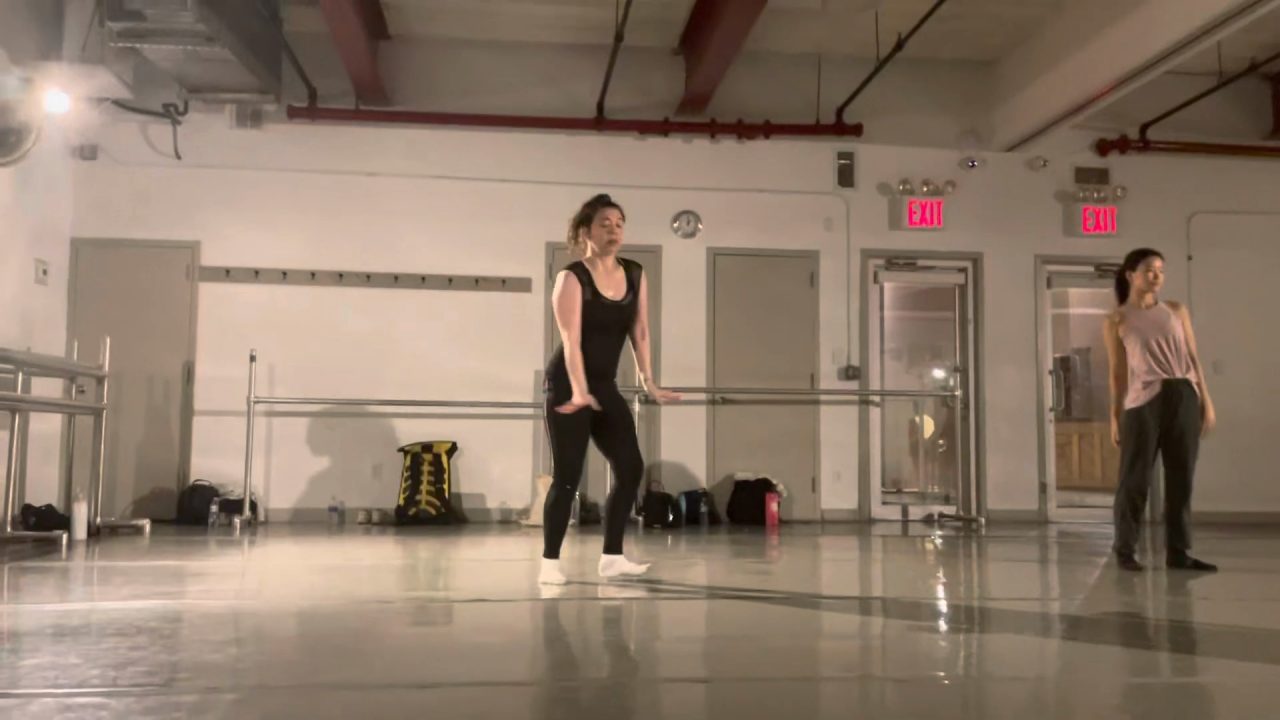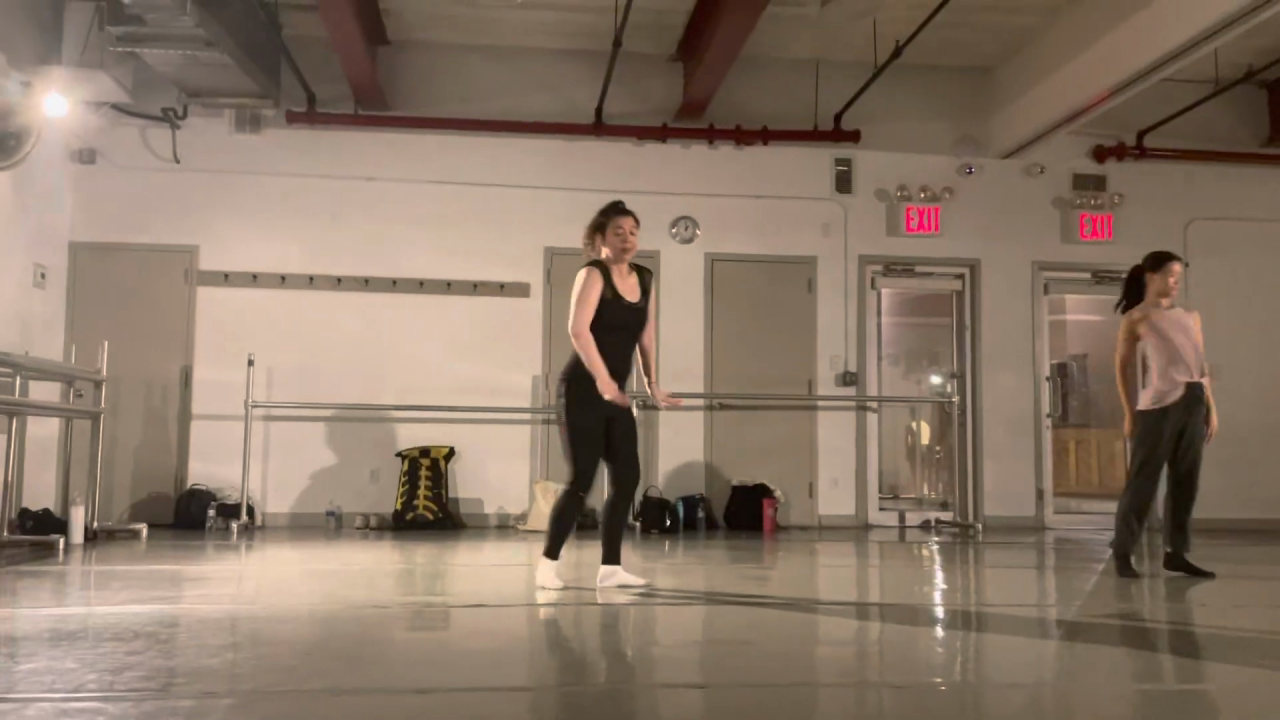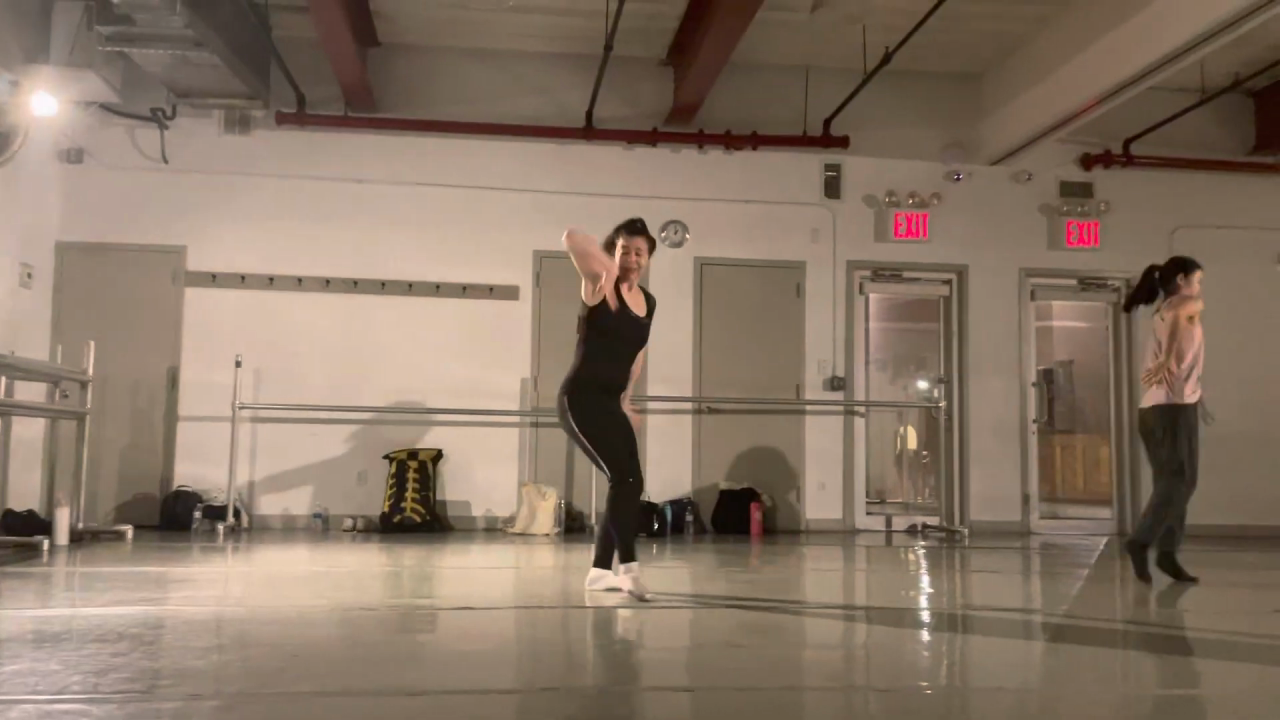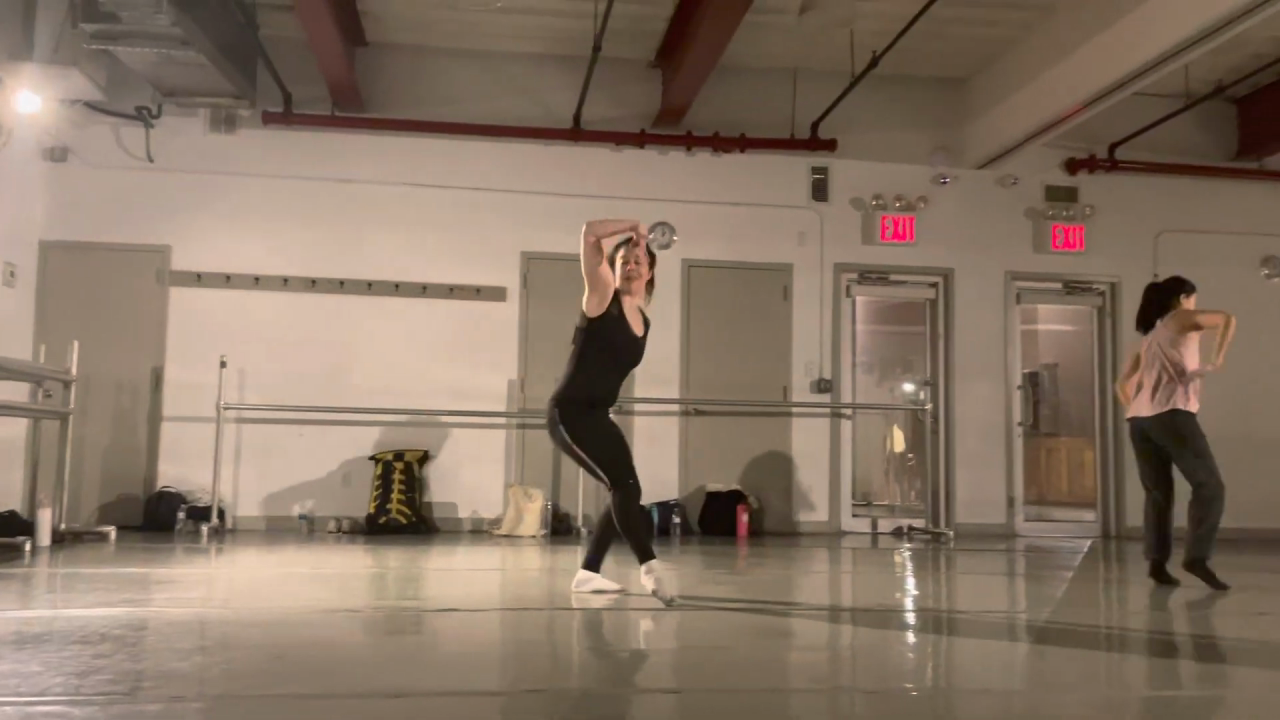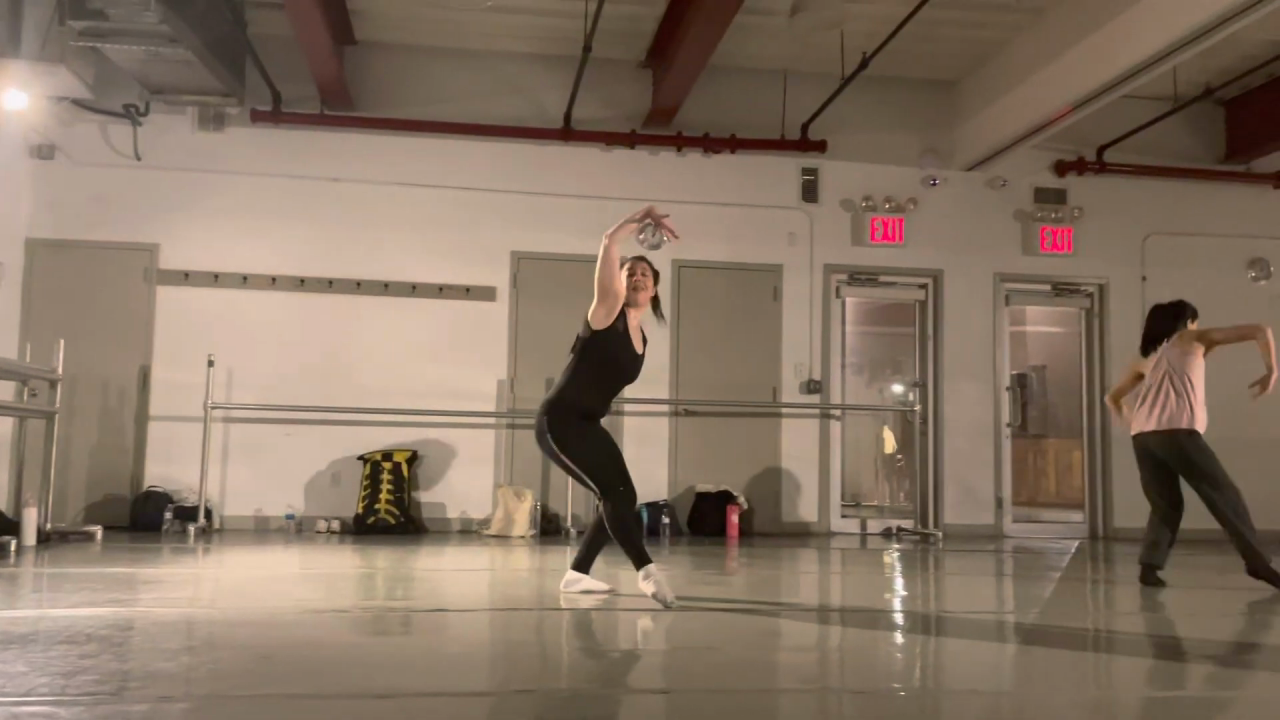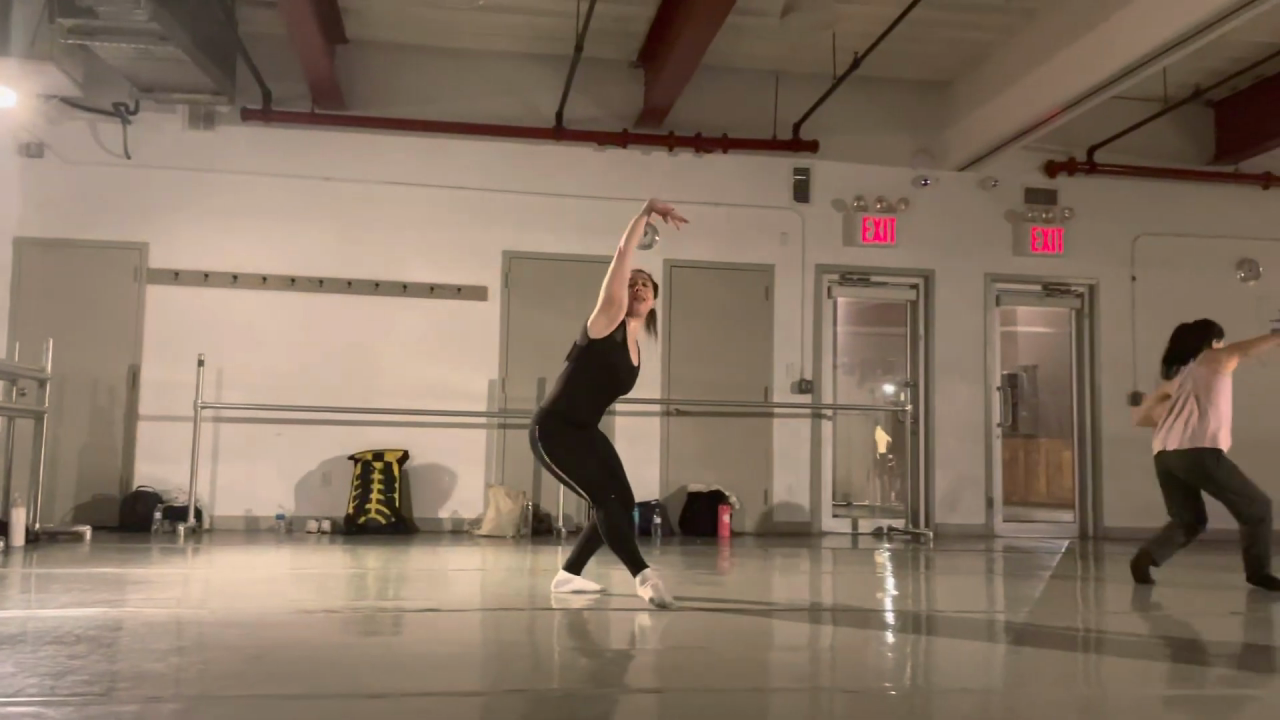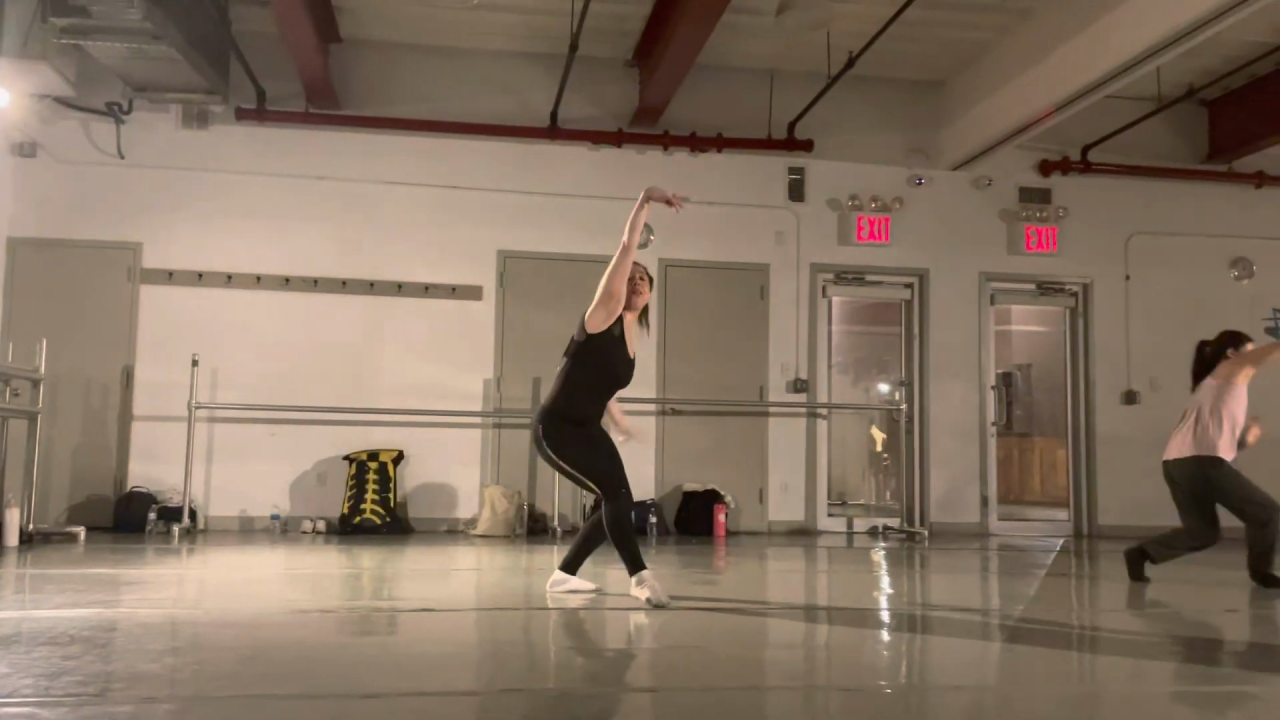
dt=0.2s
person 1, frame 1
left shoulder: (634, 274)
right shoulder: (571, 278)
left elbow: (639, 330)
right elbow: (571, 340)
left wrist: (648, 381)
right wrist: (578, 392)
left hip: (606, 387)
right hip: (570, 389)
left knee: (631, 467)
right knee: (567, 477)
left ankle: (612, 557)
right ankle: (550, 561)
person 1, frame 2
left shoulder: (645, 280)
right shoulder: (593, 274)
left elbow: (646, 335)
right elbow: (578, 329)
left wrist: (653, 386)
right wrist: (602, 379)
left hip: (613, 393)
right hip: (581, 389)
left knee: (627, 479)
right knee: (582, 481)
left ankle: (611, 568)
right ankle: (548, 561)
person 1, frame 3
left shoulder: (647, 301)
right shoulder: (598, 283)
right elbow: (571, 237)
left wrist: (625, 401)
right wrist: (604, 275)
left hip: (610, 404)
right hip: (581, 399)
left knee: (632, 486)
right knee: (624, 478)
left ankle: (601, 570)
right ankle: (628, 566)
person 1, frame 4
left shoulder: (642, 320)
right shoulder: (602, 295)
right elbow: (589, 232)
right wrist: (631, 229)
left hip: (597, 415)
right hip: (570, 412)
left knee: (626, 489)
right knee: (624, 484)
left ankle: (589, 573)
right ankle: (650, 568)
person 1, frame 5
left shoulder: (640, 338)
right shoulder: (607, 311)
right elbow: (609, 246)
right wrist: (645, 216)
left hip: (589, 425)
right hip: (559, 422)
left knee: (623, 497)
right knee: (613, 492)
left ankle: (577, 574)
right ankle: (647, 572)
person 1, frame 6
left shoulder: (635, 348)
right shoulder: (607, 320)
right elbow: (621, 257)
right wrist: (648, 211)
left hip: (586, 433)
right hip: (553, 432)
left knee: (622, 503)
right knee: (605, 499)
left ankle: (568, 574)
right ankle: (644, 577)
person 1, frame 7
left shoulder: (630, 339)
right shoulder: (603, 315)
right elbow: (625, 251)
left wrist: (620, 423)
right wrist: (646, 200)
left hip: (588, 431)
right hip: (556, 430)
left knee: (619, 503)
right knee: (614, 493)
left ankle: (563, 574)
right ankle: (640, 577)
person 2, frame 1
left shoulder: (1177, 311)
right shoulder: (1117, 320)
left elbow: (1193, 360)
right elbow: (1118, 372)
left wrist: (1207, 402)
right wrist: (1115, 416)
left hip: (1184, 398)
right hip: (1144, 402)
left knee: (1182, 477)
right knee: (1135, 478)
left ankle: (1177, 550)
right ankle: (1125, 549)
person 2, frame 2
left shoulder: (1190, 317)
right shoulder: (1137, 318)
left elbow: (1201, 367)
right elbow: (1123, 368)
left wrist: (1211, 408)
right wrist: (1129, 413)
left hip: (1193, 404)
right hip: (1161, 405)
left knee: (1186, 481)
right knee: (1143, 480)
left ankle: (1176, 553)
right ankle: (1123, 551)
person 2, frame 3
left shoulder: (1166, 315)
right shoulder: (1184, 306)
right wrist: (1169, 361)
left hip: (1157, 407)
right hip: (1173, 405)
left knee: (1171, 480)
right knee: (1180, 479)
left ankle: (1167, 553)
right ankle: (1141, 542)
person 2, frame 4
left shoulder: (1148, 338)
right shoulder: (1184, 319)
left elbow: (1122, 384)
right elbow: (1227, 318)
right wrist: (1216, 362)
left hip: (1139, 420)
right hip: (1172, 415)
left knee: (1158, 492)
right knee: (1209, 485)
left ankle: (1156, 561)
right ankle: (1197, 558)
person 2, frame 5
left shoulder: (1146, 359)
right shoulder: (1196, 339)
left elbow: (1112, 398)
left hip: (1143, 437)
right hip: (1177, 433)
left knee: (1166, 504)
right knee: (1224, 495)
left ankle: (1149, 565)
person 2, frame 6
left shoulder: (1174, 380)
right shoulder: (1221, 358)
left elbow: (1140, 417)
left hip: (1165, 454)
right hip: (1200, 451)
left knee: (1189, 519)
right knee: (1257, 506)
left ankle: (1145, 559)
person 2, frame 7
left shoulder: (1209, 387)
right shoulder: (1234, 368)
left wrist: (1245, 440)
left hip: (1173, 463)
right hip: (1201, 461)
left knee: (1204, 531)
left ankle: (1141, 553)
